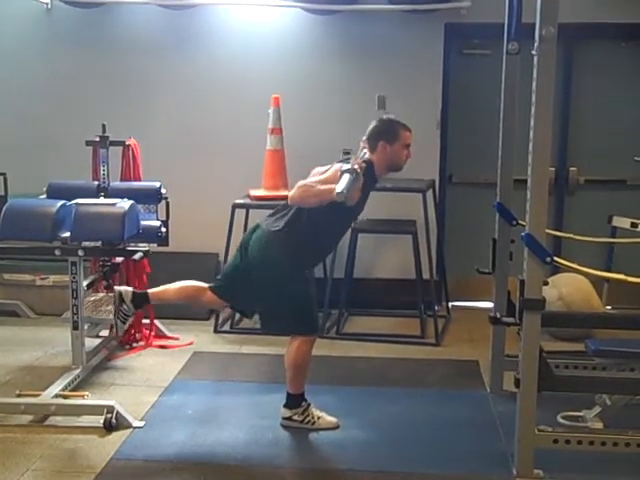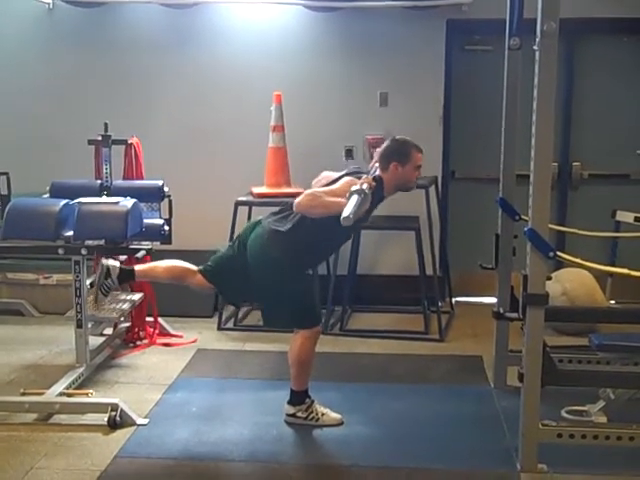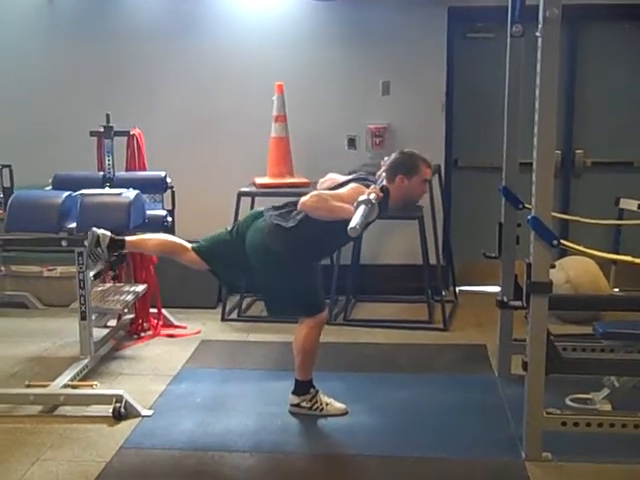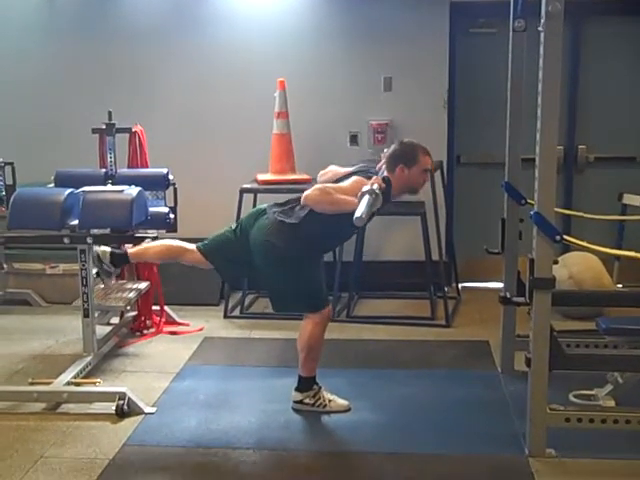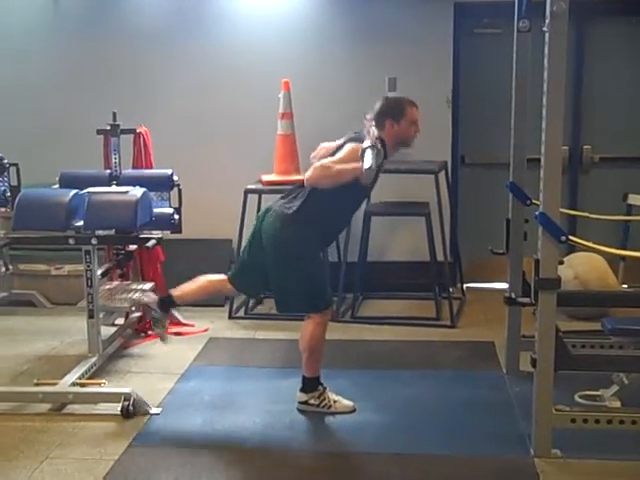
dt=0.4s
person 1, frame 1
left shoulder: (359, 171)
right shoulder: (354, 176)
left elbow: (316, 176)
right elbow: (297, 195)
left hip: (268, 243)
right hip: (279, 254)
left knee: (216, 297)
right knee: (304, 332)
left ankle: (135, 298)
right ankle: (294, 409)
person 1, frame 2
left shoulder: (365, 182)
right shoulder: (361, 189)
left elbow: (321, 181)
right elbow: (304, 202)
right wrist: (346, 205)
left hip: (264, 236)
right hip: (277, 253)
left knee: (200, 279)
right knee: (308, 327)
left ankle: (120, 273)
right ankle: (298, 406)
person 1, frame 3
left shoulder: (368, 185)
right shoulder: (365, 195)
left elbow: (326, 182)
right elbow: (310, 202)
right wrist: (353, 212)
left hip: (263, 226)
right hip: (276, 246)
left knee: (190, 254)
right knee: (314, 317)
left ankle: (112, 243)
right ankle: (303, 396)
person 1, frame 4
left shoulder: (370, 176)
right shoulder: (368, 188)
left elbow: (326, 174)
right elbow: (312, 197)
right wrist: (356, 204)
left hip: (265, 221)
right hip: (280, 243)
left knee: (192, 254)
right knee: (318, 313)
left ankle: (117, 257)
right ankle: (306, 392)
person 1, frame 5
left shoulder: (363, 142)
right shoulder: (365, 149)
left elbow: (320, 153)
right elbow: (315, 175)
right wrist: (362, 169)
left hip: (278, 220)
right hip: (293, 235)
left knee: (233, 284)
right knee: (319, 312)
left ankle: (163, 303)
right ankle: (311, 393)
